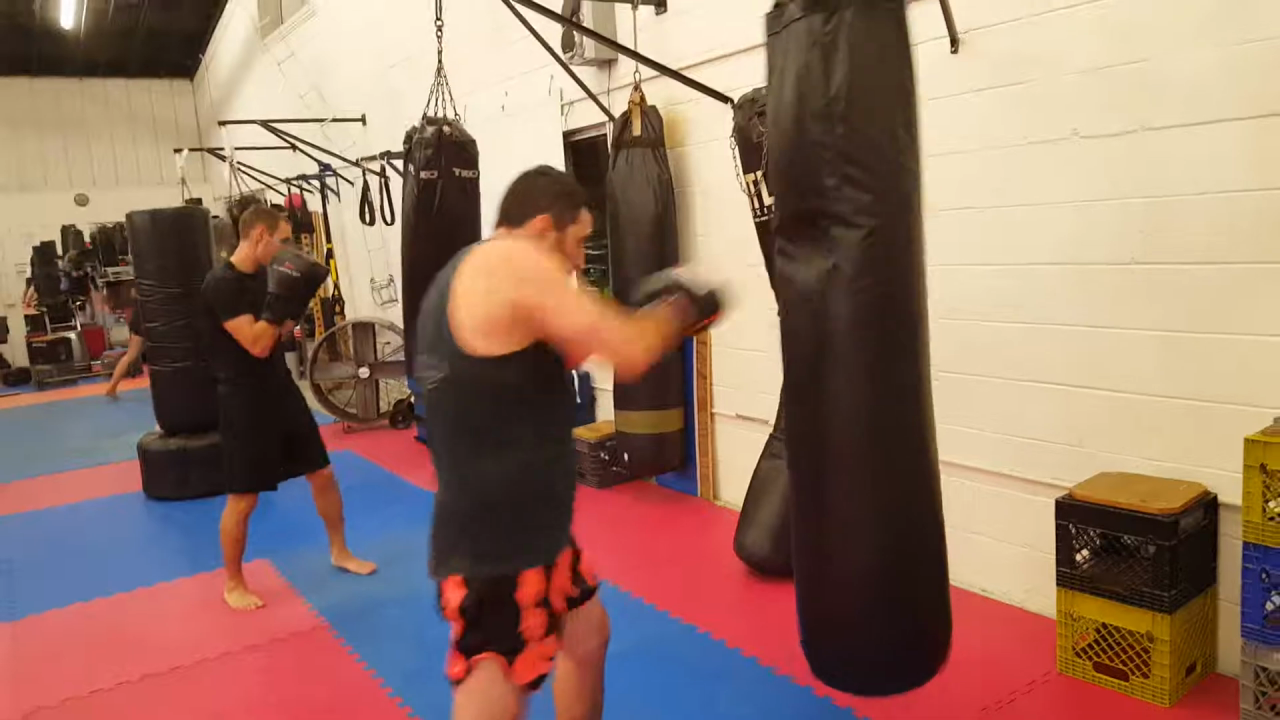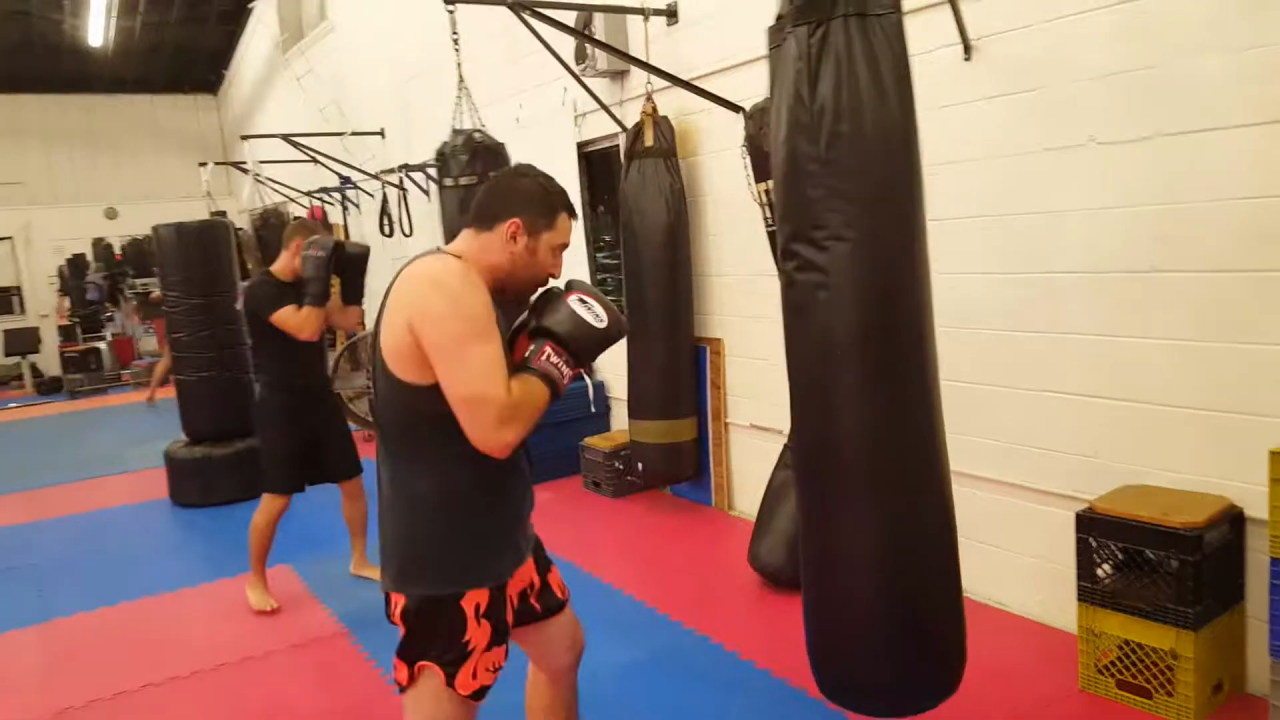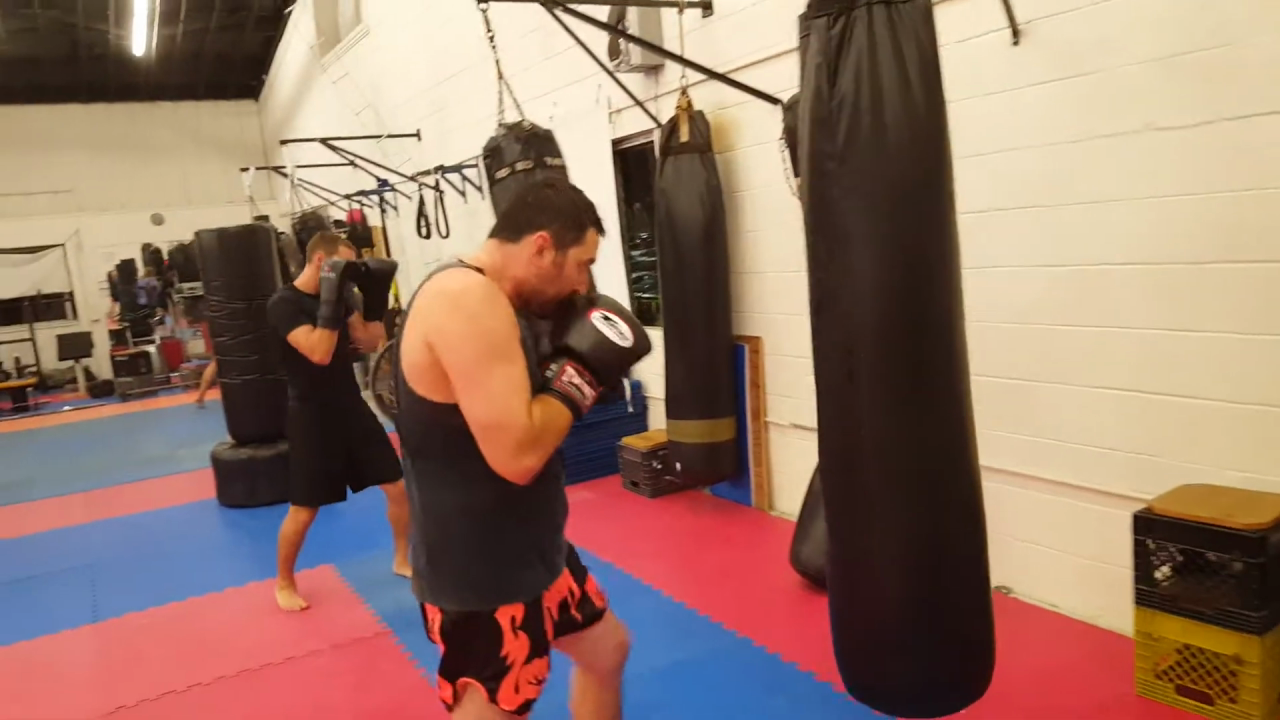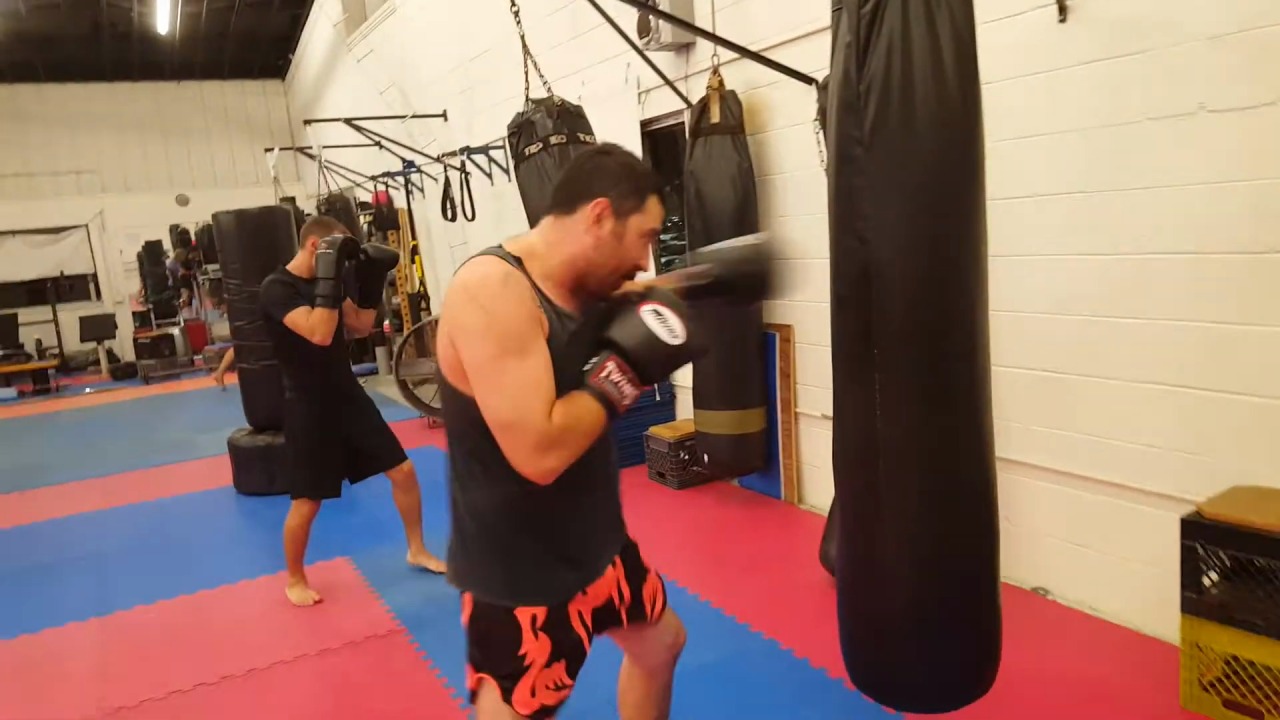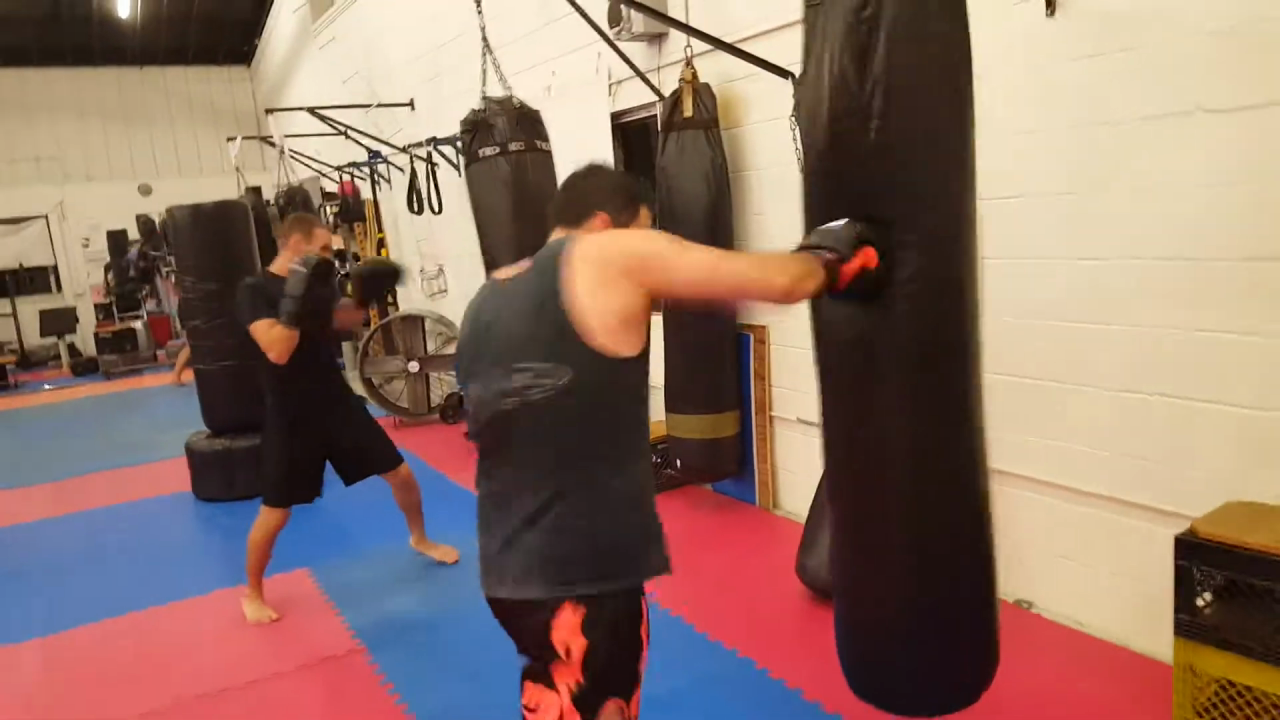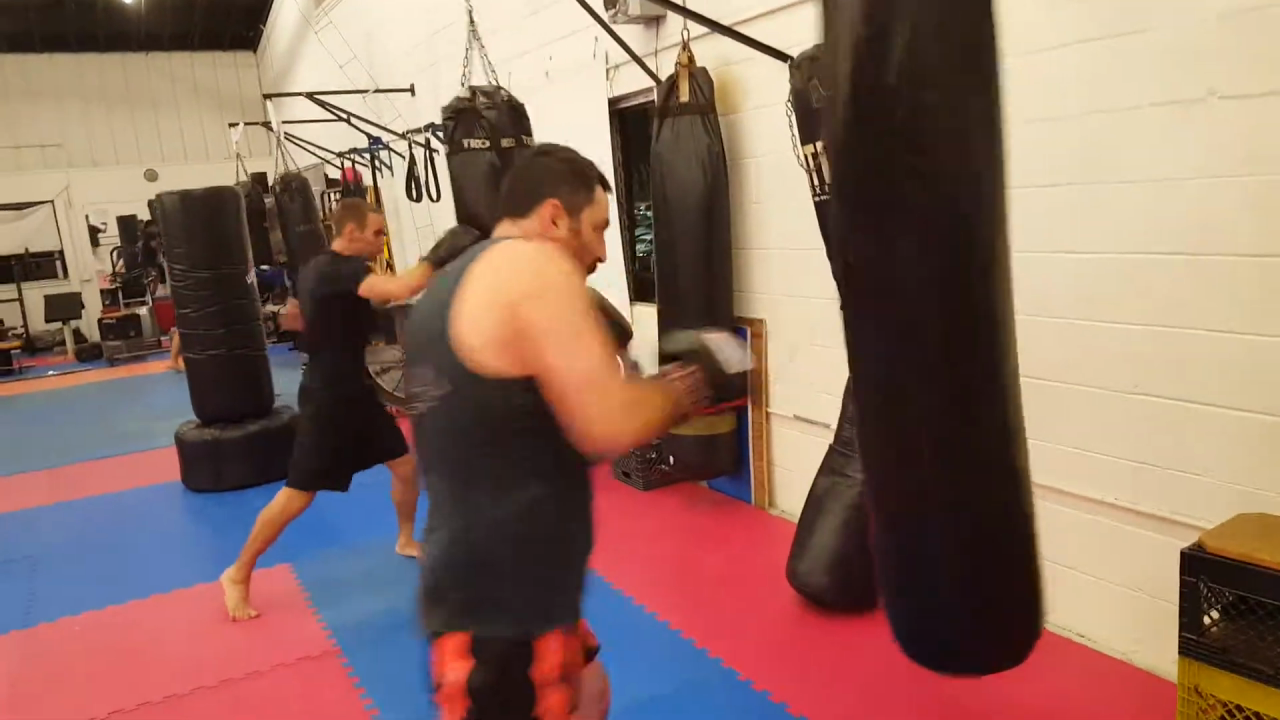
dt=0.3s
person 1, frame 1
left shoulder: (451, 285)
right shoulder: (514, 262)
right elbow: (631, 352)
left wrist: (561, 347)
right wrist: (678, 304)
left hip: (523, 527)
right hip: (498, 542)
left knee: (586, 632)
person 1, frame 2
left shoulder: (457, 283)
right shoulder: (445, 283)
right elbow: (496, 430)
left wrist: (532, 343)
right wrist: (557, 353)
left hip: (494, 534)
right hip: (447, 555)
left knee: (561, 646)
person 1, frame 3
left shoulder: (484, 296)
right shoulder: (465, 300)
right elbow: (517, 455)
left wrist: (566, 356)
right wrist: (581, 373)
left hip: (530, 547)
right hip: (481, 574)
left knee: (605, 650)
person 1, frame 4
left shoulder: (571, 280)
right shoulder: (491, 289)
right elbow: (540, 452)
right wrist: (625, 365)
left hip: (592, 539)
right hip: (520, 567)
left knee: (661, 643)
person 1, frame 5
left shoulder: (488, 303)
right shoulder: (610, 255)
right elbow: (769, 280)
right wrist: (832, 254)
left hip: (512, 563)
right hip: (585, 567)
person 1, frame 6
left shoulder: (452, 287)
right shoulder: (530, 265)
right elbow: (611, 427)
right wrist: (694, 383)
left hip: (499, 575)
right hip: (501, 586)
person 2, frame 1
left shoulder: (265, 275)
right shoulder: (222, 283)
right elbow: (258, 345)
left wrist: (299, 293)
right wrist: (280, 295)
left hip: (281, 391)
right hip: (244, 401)
left knee: (323, 474)
right knee: (243, 498)
left ankle: (339, 552)
right ankle: (234, 584)
person 2, frame 2
left shoulder: (305, 282)
right shoulder: (261, 290)
left elbow: (350, 322)
right elbow: (307, 330)
left wrist: (352, 278)
right wrist: (318, 278)
left hip: (321, 397)
right hip: (282, 404)
left knee: (353, 483)
right knee: (276, 499)
left ankle: (359, 560)
right ankle: (256, 581)
person 2, frame 3
left shoulder: (337, 295)
right shoulder: (284, 304)
left elbow: (371, 340)
right elbow: (320, 354)
left wrist: (375, 295)
right wrist: (331, 298)
left hip: (351, 407)
right hip: (312, 416)
left knee: (397, 486)
right knee: (304, 510)
left ankle: (403, 560)
right ankle: (284, 583)
person 2, frame 4
left shoulder: (326, 279)
right shoulder: (276, 289)
left elbow: (359, 326)
right elbow: (320, 335)
left wrist: (371, 282)
right wrist: (329, 277)
left hip: (348, 395)
right hip: (309, 407)
left knee: (403, 471)
right knee: (307, 503)
left ankle: (417, 550)
right ankle: (295, 578)
person 2, frame 5
left shoulder: (318, 278)
right shoulder: (255, 291)
left elbow: (346, 320)
right elbow: (278, 352)
left wrist: (368, 294)
right wrist: (294, 294)
left hip: (339, 401)
right hip: (291, 412)
left knee: (401, 475)
right knee: (276, 511)
left ankle: (421, 541)
right ankle: (252, 591)
person 2, frame 6
left shoulder: (323, 267)
right shoulder: (343, 270)
right elbow: (399, 291)
left hip: (356, 388)
right hip: (328, 395)
left knee: (405, 465)
right knee: (298, 495)
left ankle: (406, 539)
right ankle: (238, 574)
